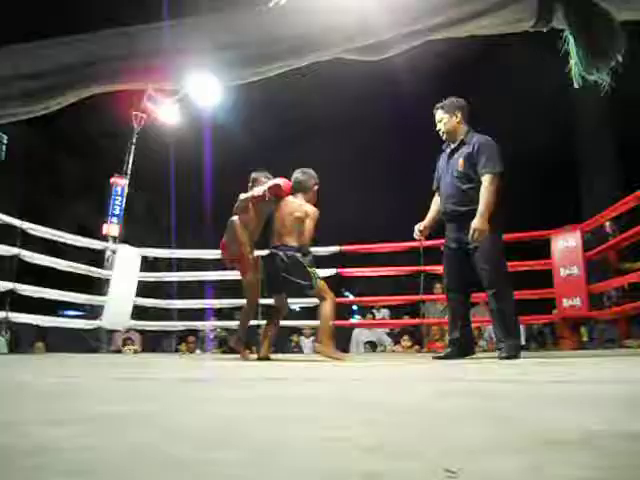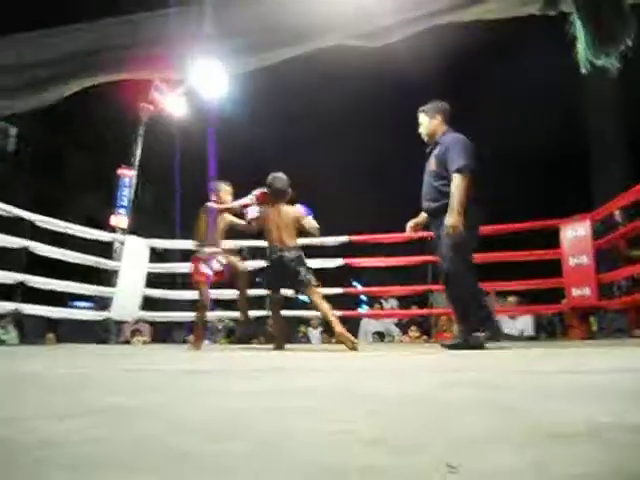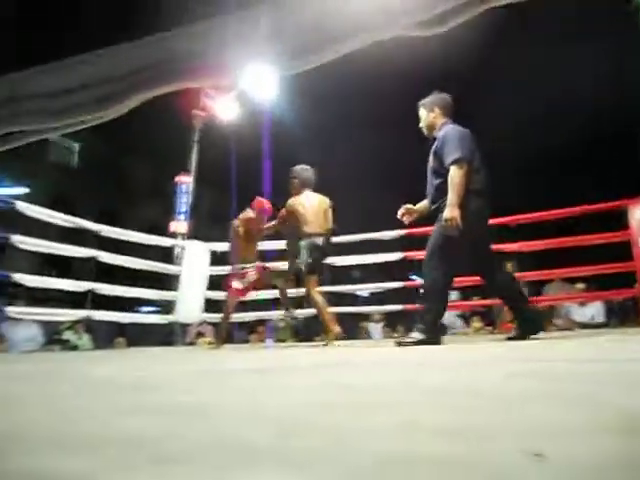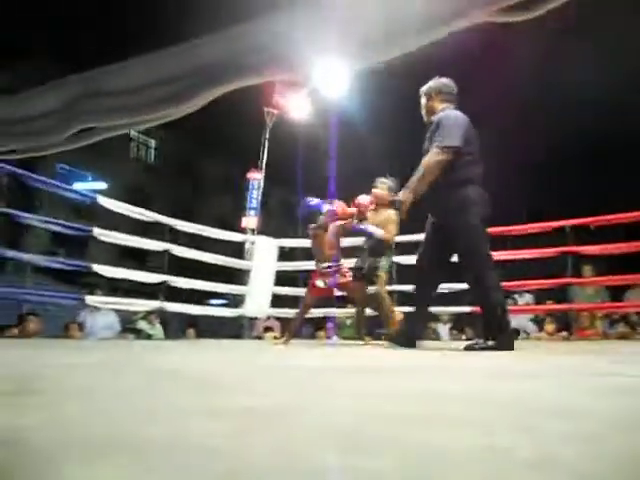
dt=0.4s
person 1, frame 1
left shoulder: (481, 144)
right shoulder: (445, 155)
left elbow: (489, 181)
right elbow: (439, 194)
left wrist: (482, 218)
right wrist: (427, 223)
left hip: (480, 226)
right hip: (454, 229)
left knee: (495, 283)
right knee: (455, 287)
left ankle: (509, 343)
right ankle: (460, 343)
person 1, frame 2
left shoulder: (454, 142)
right shoulder: (437, 150)
left elbow: (460, 177)
left wrist: (454, 214)
right wrist: (422, 218)
left hip: (455, 220)
right hip: (443, 221)
left knee: (453, 269)
right knee: (456, 274)
left ankle: (484, 324)
right ankle: (470, 331)
person 1, frame 3
left shoulder: (452, 133)
right shoulder: (443, 139)
left elbow: (458, 169)
right elbow: (442, 184)
left wrist: (452, 206)
right wrist: (418, 208)
left hip: (462, 210)
right hip: (464, 212)
left knee: (436, 264)
right knee: (488, 269)
left ankle: (428, 330)
right ankle: (528, 319)
person 1, frame 4
left shoulder: (448, 119)
right shoulder: (448, 122)
left elbow: (439, 157)
left wrist: (410, 190)
left hip: (461, 201)
right hip: (450, 206)
left knee: (478, 266)
right knee: (427, 267)
left ankle: (499, 335)
right ankle: (410, 331)
person 2, frame 1
left shoulder: (281, 203)
right shoulder: (310, 210)
right elbow: (305, 242)
left hip: (275, 257)
right hip: (294, 258)
left knee: (280, 307)
right knee: (327, 298)
left ankle: (264, 350)
right ankle: (325, 345)
person 2, frame 2
left shoulder: (263, 213)
right shoulder: (295, 212)
left elbow: (255, 224)
right elbow: (314, 231)
right wrist: (306, 216)
left hip: (275, 260)
right hip: (293, 257)
left knee: (274, 300)
right knee: (317, 298)
left ankle: (280, 341)
right ankle: (338, 329)
person 2, frame 3
left shoulder: (292, 202)
right shoulder: (324, 200)
left elbow: (280, 223)
right elbow: (329, 227)
left hip: (306, 244)
right hip: (322, 242)
left knee: (312, 290)
left ankle: (332, 328)
person 2, frame 4
left shoulder: (391, 214)
right shoulder: (367, 208)
left elbow: (389, 239)
left wrist: (368, 228)
left hip: (382, 255)
right hip: (367, 253)
left knee: (380, 291)
right knee: (359, 291)
person 3, frame 1
left shoulder: (266, 206)
right shoulder: (243, 199)
right elbow: (249, 198)
right wrist: (267, 185)
left hip: (248, 252)
right hip: (233, 248)
left knee: (254, 297)
right knee: (235, 220)
left ankle: (239, 340)
right ankle: (247, 271)
person 3, frame 2
left shoulder: (226, 215)
right shoulder: (208, 208)
left elbow: (246, 225)
left hip: (219, 255)
right hip: (204, 258)
left knee: (242, 271)
right knee: (205, 302)
left ankle: (243, 312)
right ankle: (198, 336)
person 3, frame 3
left shoulder: (258, 230)
right shoulder: (236, 227)
right elbow: (236, 222)
right wrist: (250, 213)
left hip: (256, 269)
right hip: (239, 273)
left knee: (280, 283)
right knee: (229, 309)
left ankle: (288, 310)
right ankle: (220, 340)
person 3, frame 4
left shoulder: (337, 226)
right shoulder: (313, 228)
left hip: (340, 270)
right hip: (323, 272)
left knee: (359, 298)
right knee: (307, 305)
right ankle: (289, 334)
